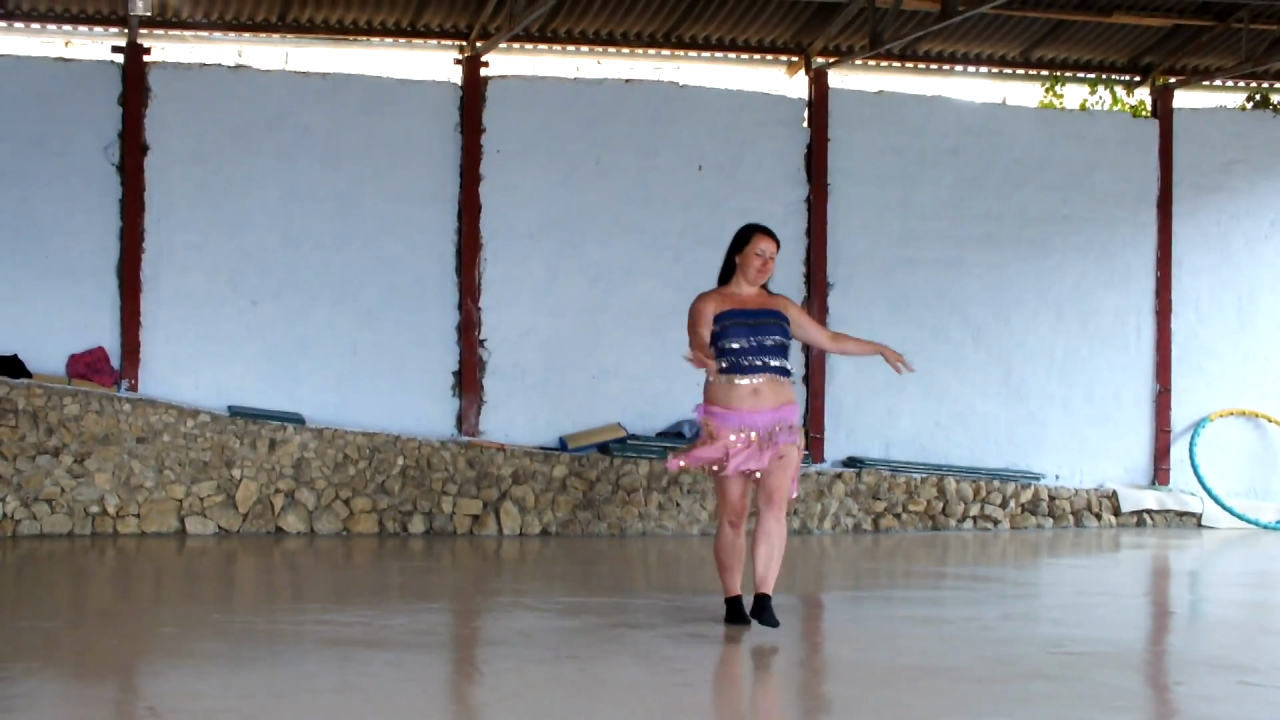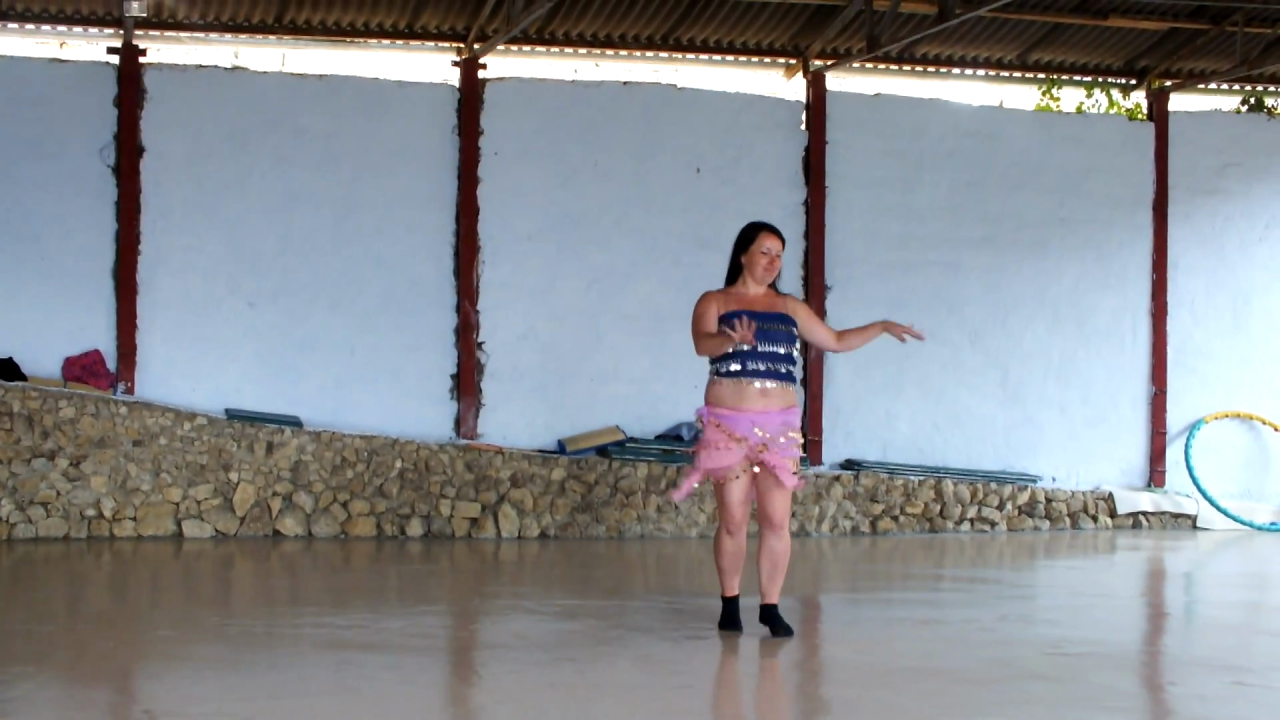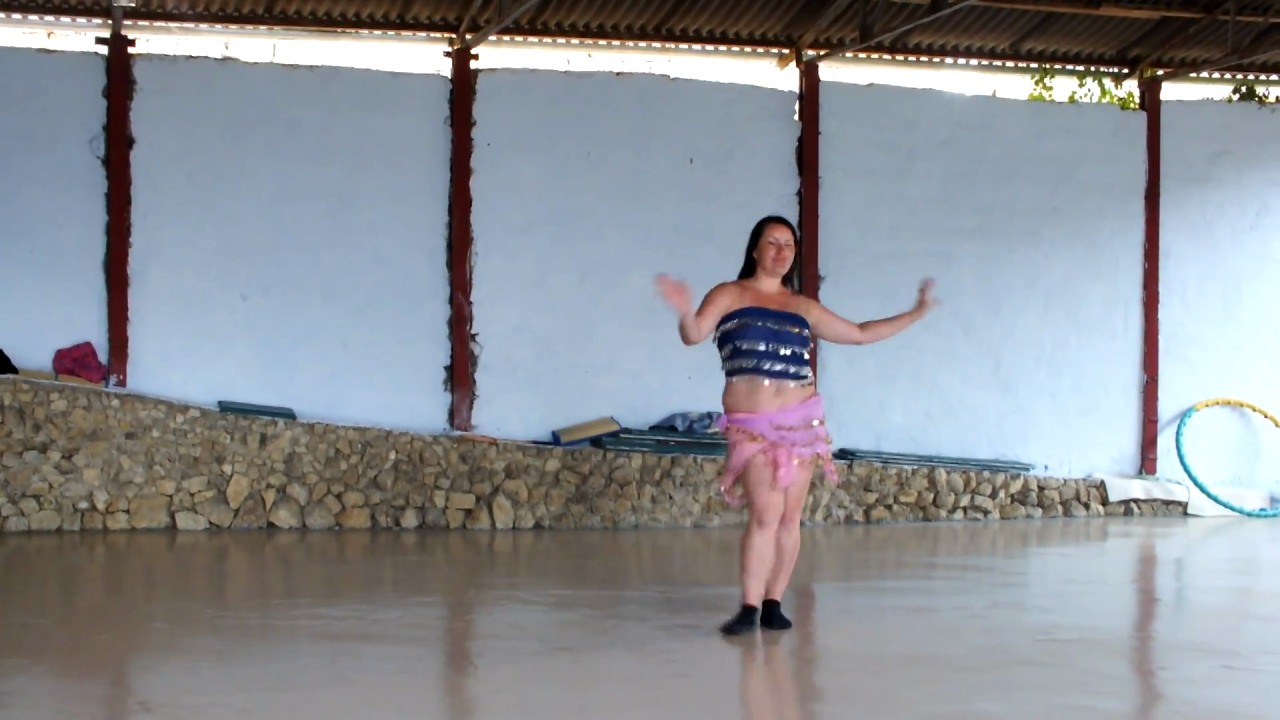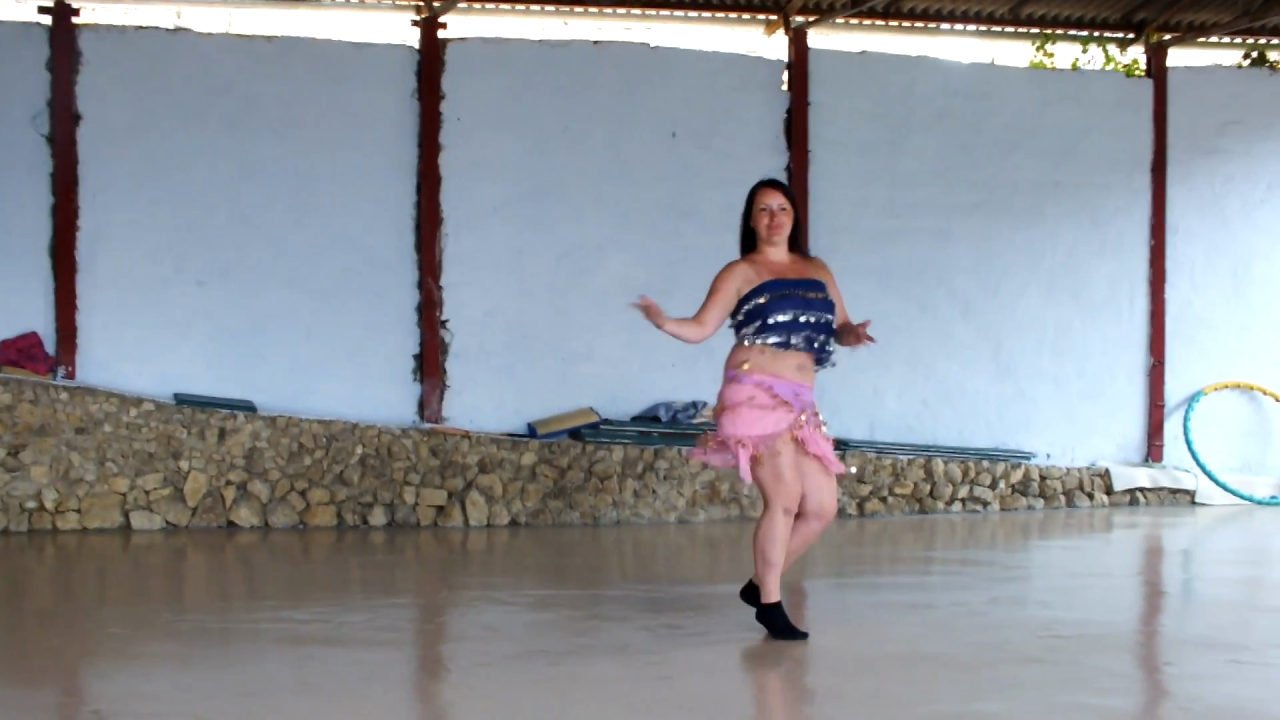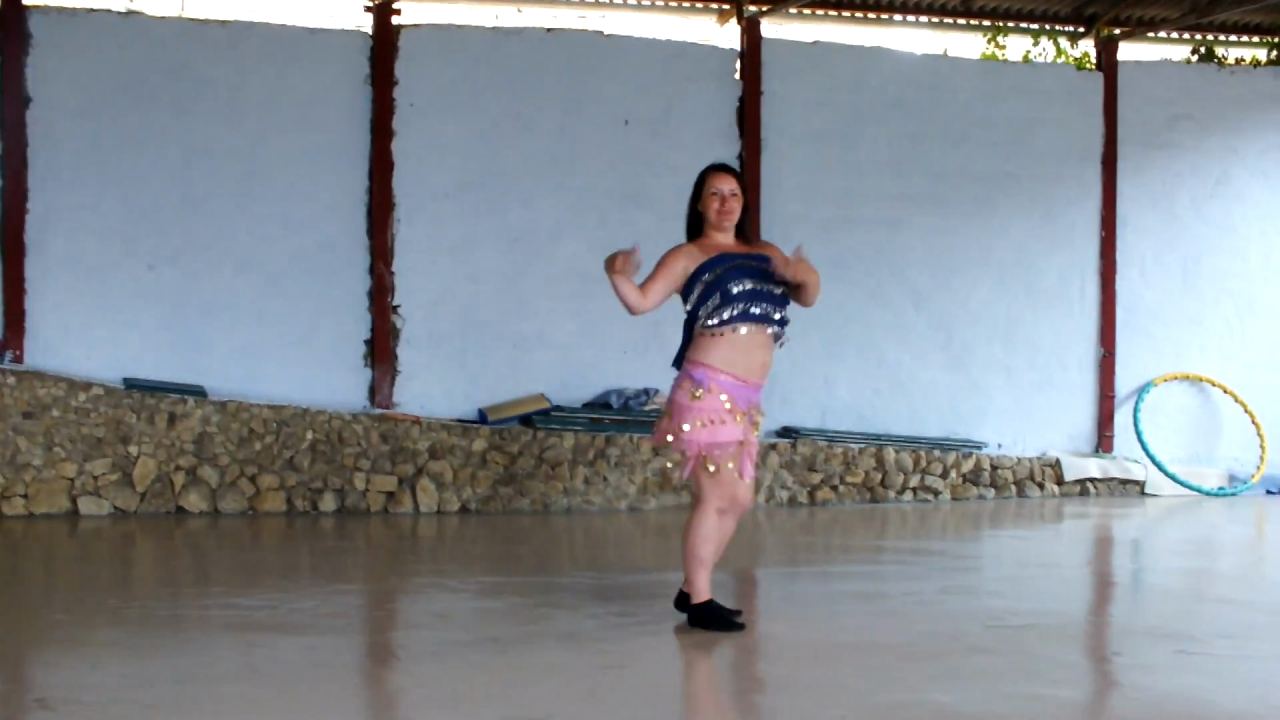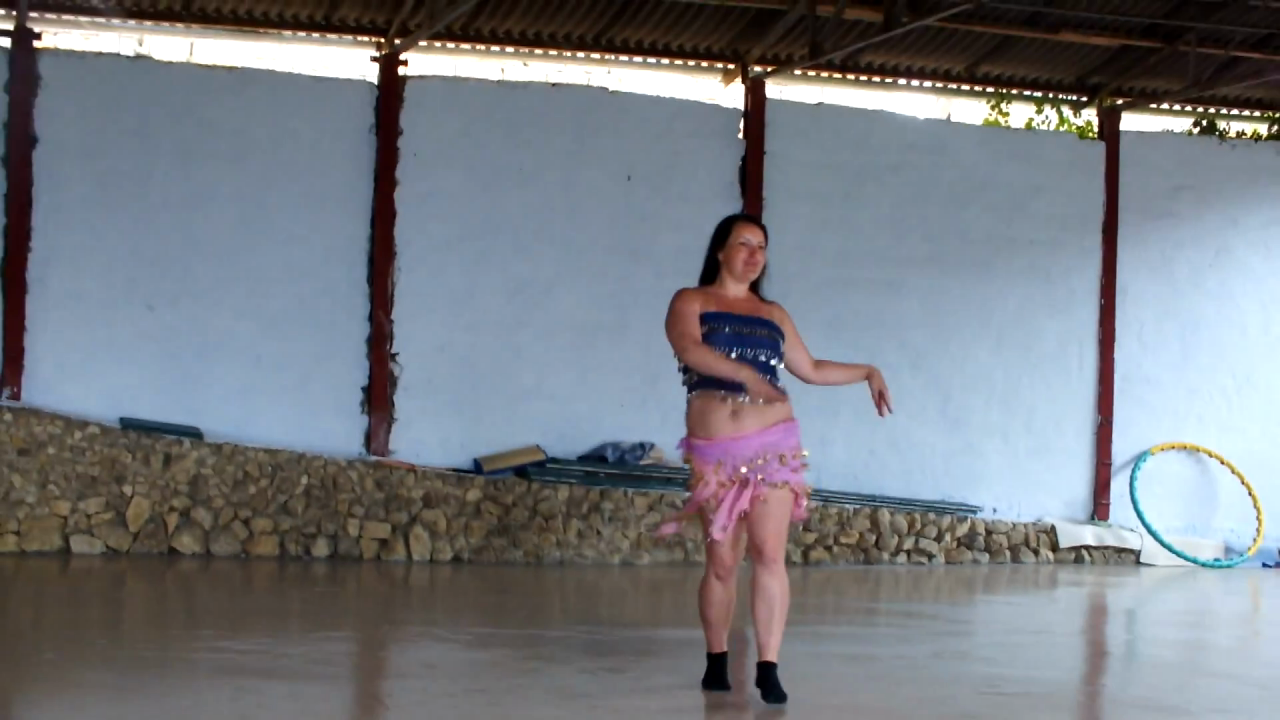
dt=0.5s
person 1, frame 1
left shoulder: (780, 306)
right shoulder: (709, 304)
left elbow: (827, 339)
right elbow: (698, 342)
left wrist: (880, 349)
right wrist: (705, 359)
left hip: (778, 421)
right hip: (728, 423)
left knee: (775, 505)
right knee: (732, 514)
left ankle: (763, 599)
right ankle: (733, 601)
person 1, frame 2
left shoulder: (789, 307)
right shoulder: (712, 302)
left elbow: (834, 341)
right elbow: (703, 345)
left wrist: (883, 327)
right wrist: (734, 341)
left hip: (777, 426)
right hip: (727, 427)
left knee: (776, 521)
right knee: (733, 523)
left ankle: (771, 607)
right ankle: (730, 602)
person 1, frame 3
left shoulder: (804, 306)
right shoulder: (729, 296)
left elbow: (858, 334)
right elbow: (693, 335)
left wrist: (915, 313)
right wrist: (684, 312)
left hip: (801, 419)
right hip: (752, 426)
left knee: (790, 516)
right knee: (764, 514)
left ankle: (772, 603)
right ankle: (749, 608)
person 1, frame 4
left shoulder: (818, 271)
right shoulder: (740, 272)
left elbow: (841, 327)
right elbow: (699, 328)
left wrist: (854, 335)
right wrist: (661, 320)
left hip: (798, 405)
right hip: (754, 392)
left knee: (822, 508)
right knee: (785, 501)
left ankle: (760, 584)
right ankle: (770, 604)
person 1, frame 5
left shoulder: (765, 252)
right shoulder: (687, 254)
left elbow: (806, 295)
right elbow: (639, 302)
left wrist: (806, 278)
right wrist: (617, 272)
left hip: (743, 396)
right hip: (709, 388)
left knee: (737, 498)
right knee: (717, 497)
left ankle: (694, 585)
right ankle: (696, 600)
person 1, frame 6
left shoulder: (772, 314)
right shoulder: (689, 302)
left elbow: (810, 369)
right elbow: (689, 350)
left wrist: (867, 371)
right wrist: (743, 373)
left hip: (773, 447)
right hip: (713, 455)
left knee: (770, 556)
right knee: (722, 566)
left ankle: (768, 667)
right ankle: (717, 655)
